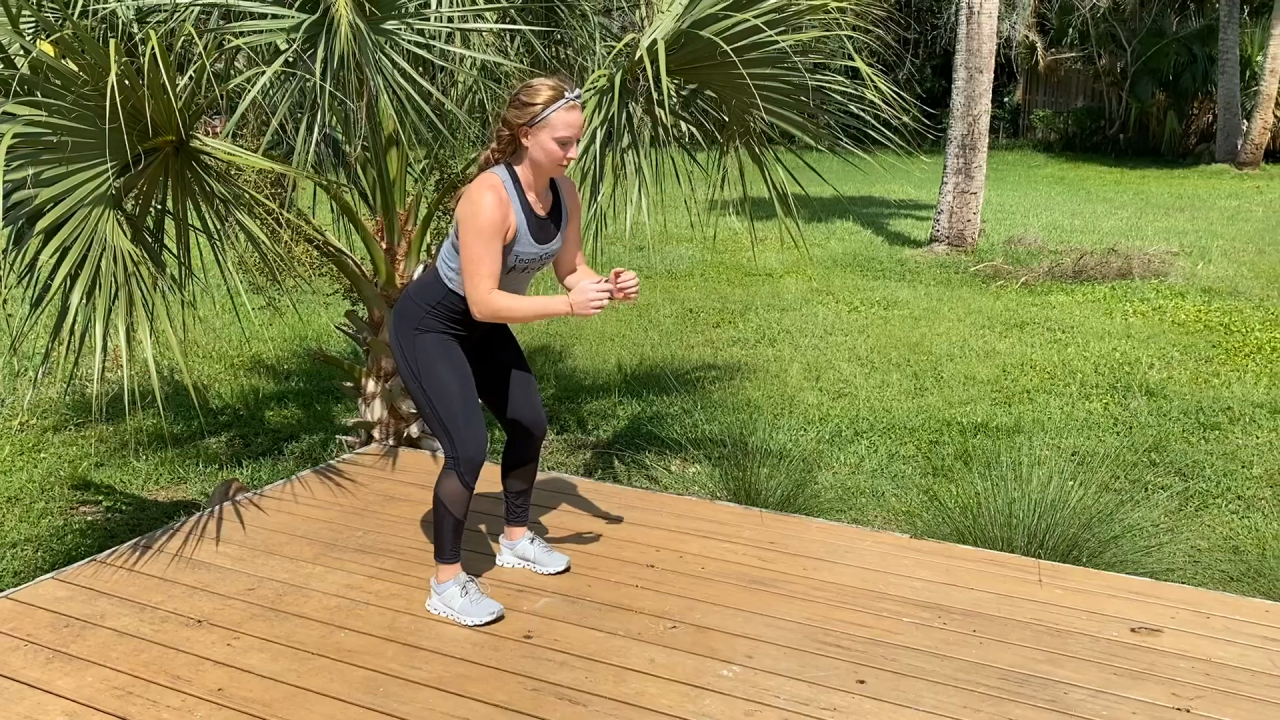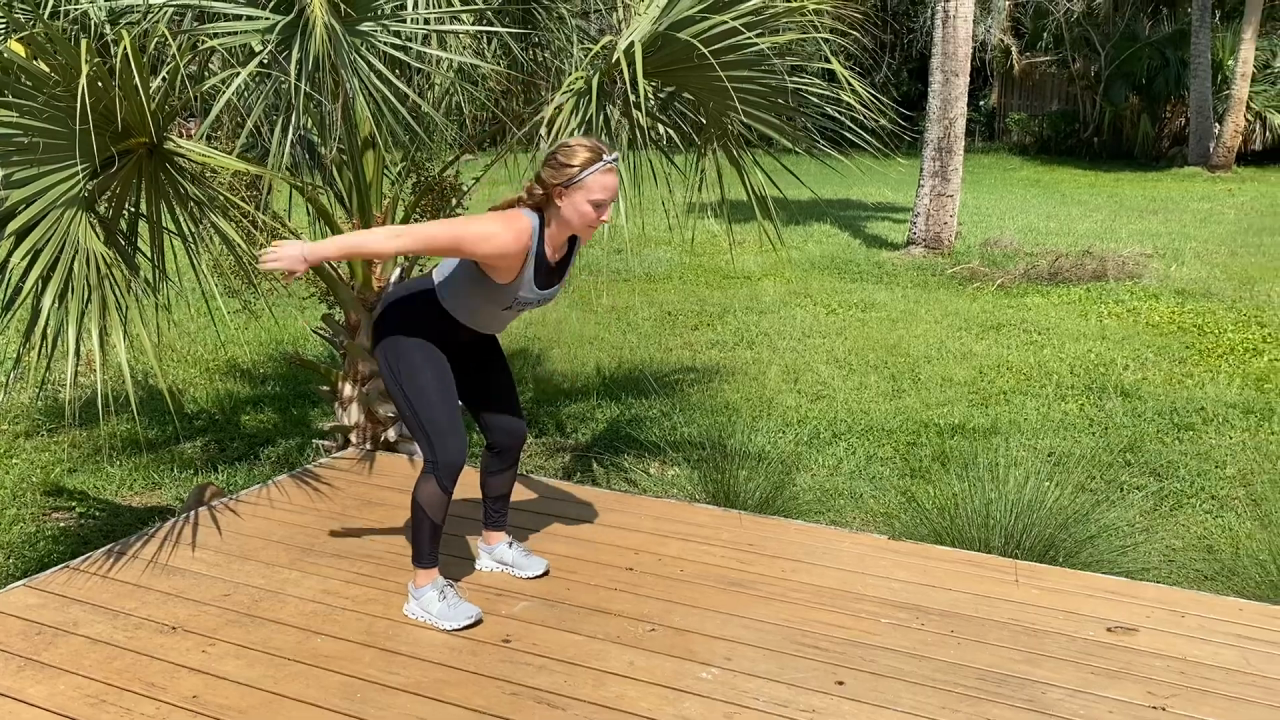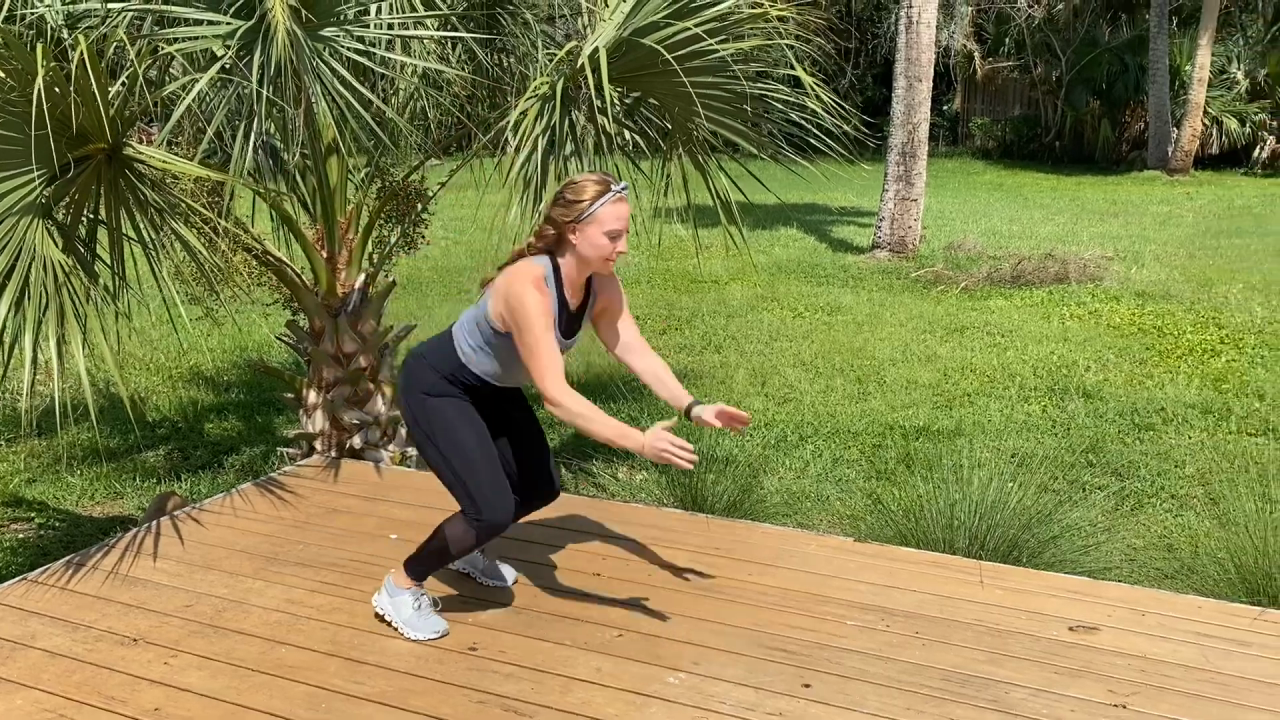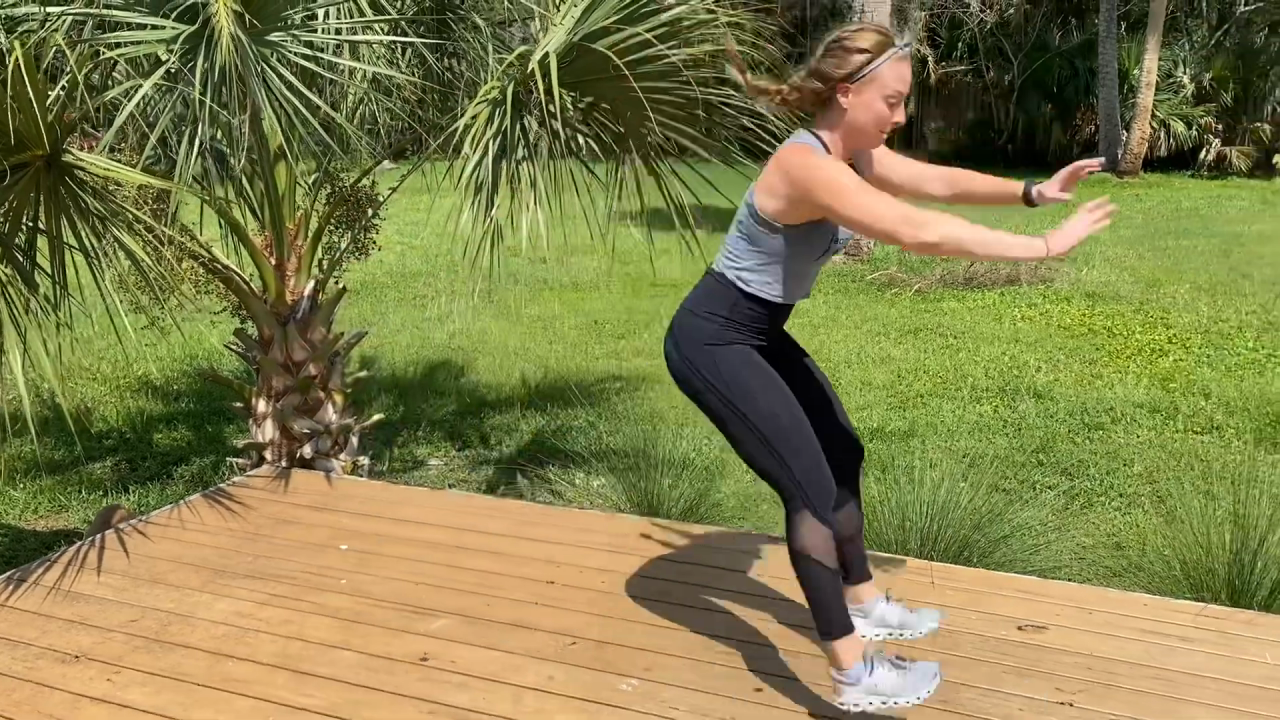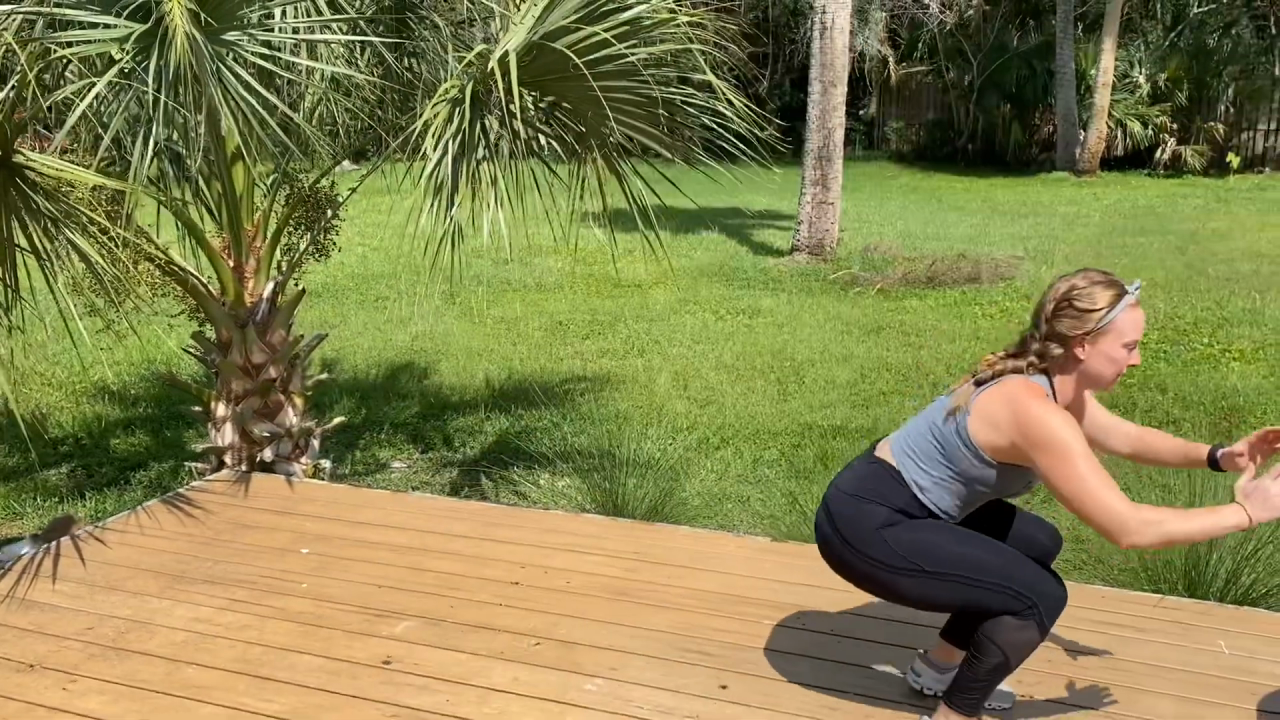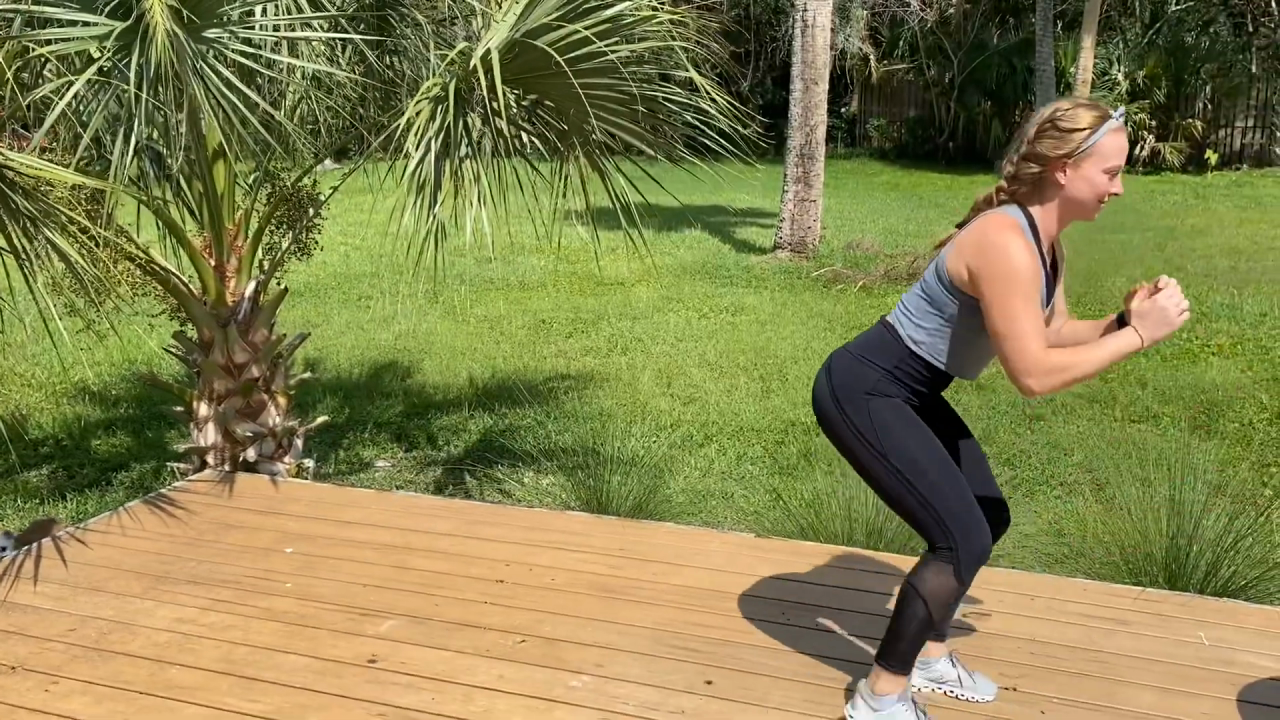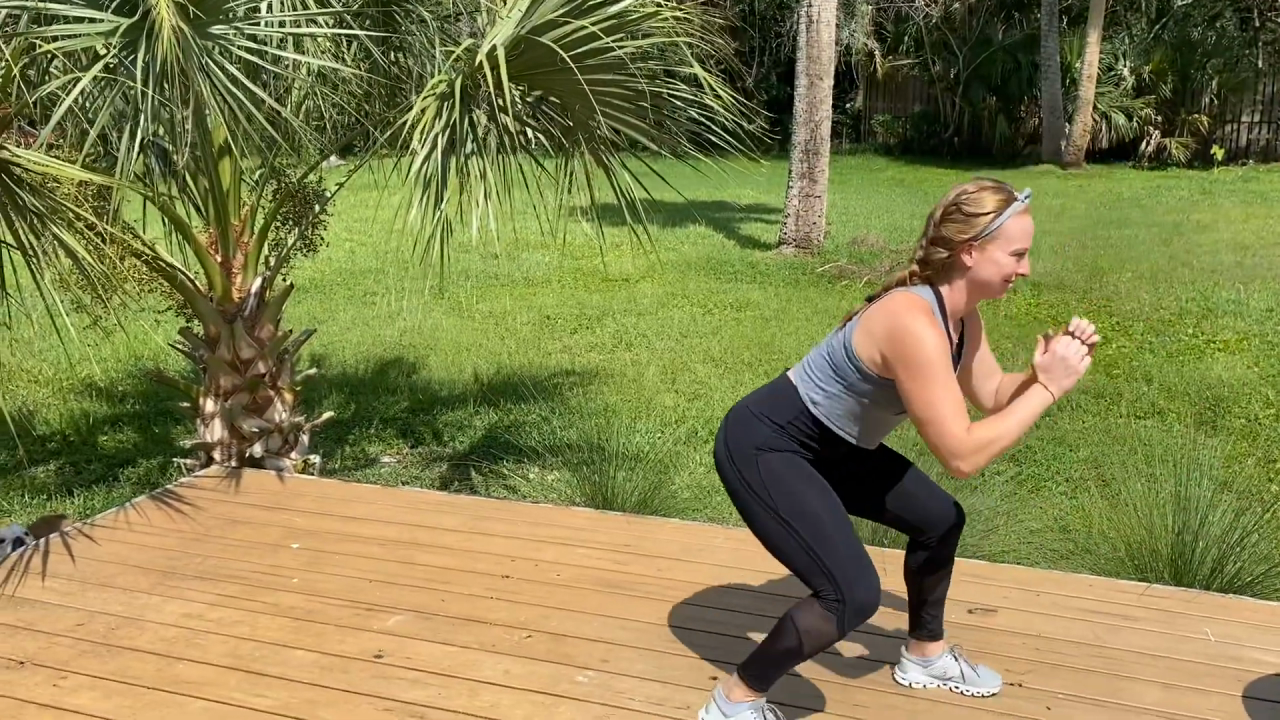
dt=0.5s
person 1, frame 1
left shoulder: (563, 193)
right shoulder: (489, 197)
left elbow: (571, 269)
right elbow: (483, 300)
left wrist: (607, 286)
right wrist: (567, 304)
left hip: (480, 325)
right hip: (427, 325)
left knee: (530, 424)
right knee: (468, 447)
left ankle: (516, 539)
right ankle: (446, 582)
person 1, frame 2
left shoulder: (575, 230)
right shoulder: (509, 234)
right elbow: (400, 238)
right wrist: (312, 253)
left hip: (467, 332)
right hip: (411, 328)
left knee: (510, 433)
right knee: (446, 454)
left ankle: (495, 543)
right ankle: (423, 586)
person 1, frame 3
left shoulder: (596, 278)
right shoulder: (528, 286)
left elbow: (632, 348)
right elbow: (554, 393)
left wrist: (691, 407)
right wrist: (637, 440)
left hip: (494, 388)
right hip: (437, 388)
left knee: (541, 489)
right knee: (491, 509)
left ankle: (465, 549)
right ankle: (400, 590)
person 1, frame 4
left shoulder: (852, 154)
right shoulder: (806, 166)
left elbow: (938, 182)
right elbow: (919, 234)
left wrist: (1034, 192)
right wrist: (1042, 245)
left hip: (757, 336)
right hip: (711, 340)
left knee: (842, 457)
right knee: (813, 484)
left ankle: (861, 600)
person 1, frame 5
left shoulder: (1050, 380)
right shoulder: (1034, 412)
left elbow: (1125, 437)
right elbow: (1128, 528)
left wrist: (1217, 455)
left hip: (898, 503)
right hip: (863, 525)
left knee: (1039, 545)
right knee: (1039, 595)
left ankle: (939, 665)
person 1, frame 6
left shoulder: (1042, 234)
right shoulder: (1005, 242)
left elbow: (1056, 334)
right elbow: (1035, 374)
left wrist: (1125, 320)
right wrist: (1138, 336)
left hip: (907, 389)
right hip: (862, 392)
left knee: (985, 514)
right knee: (963, 540)
left ankle: (923, 653)
person 1, frame 7
left shoulder: (956, 309)
right shoulder: (915, 325)
left elbow: (990, 392)
right elbow: (963, 454)
left wrist: (1042, 369)
right wrist: (1049, 389)
left hip: (821, 440)
right hip: (760, 447)
left knee: (940, 519)
right knee: (852, 594)
left ankle: (925, 656)
